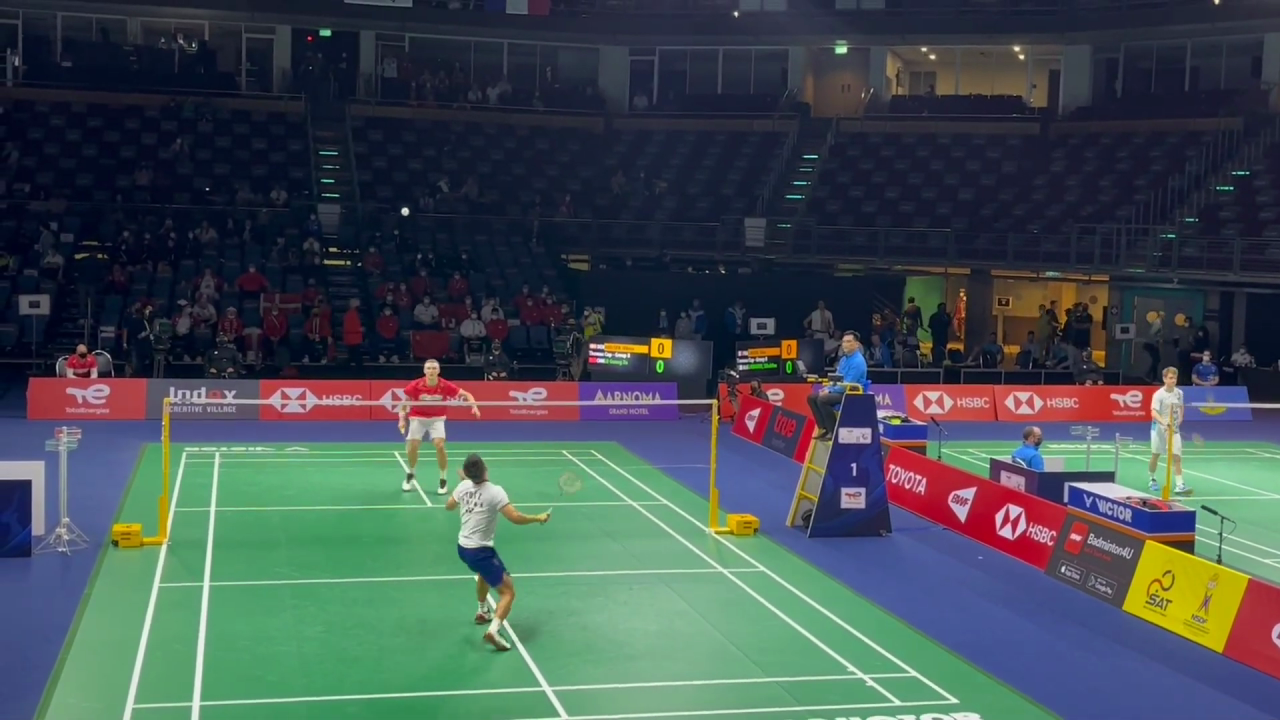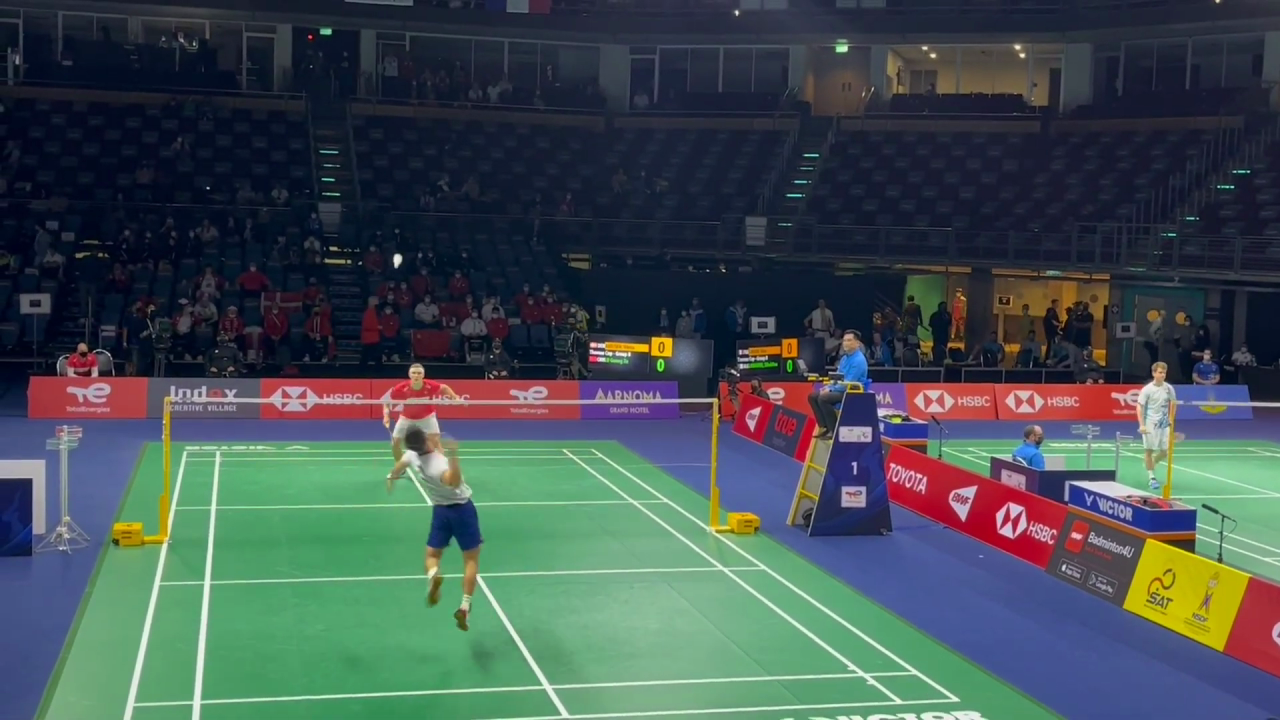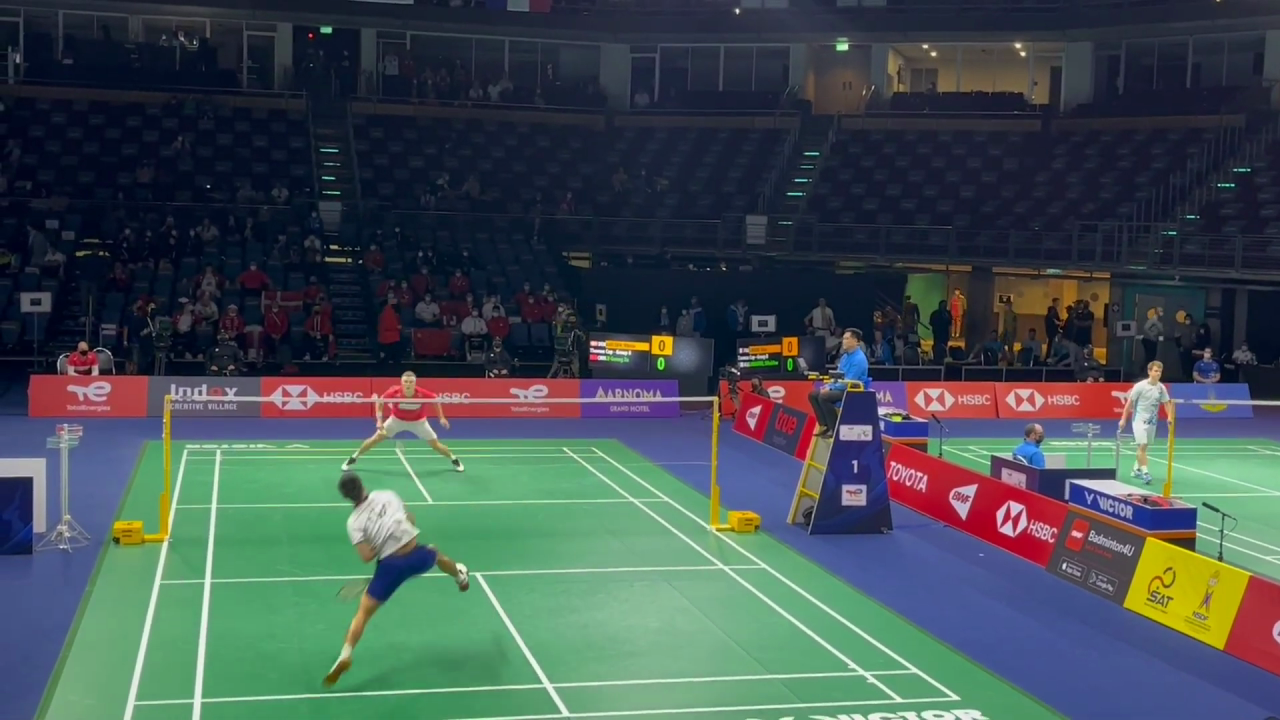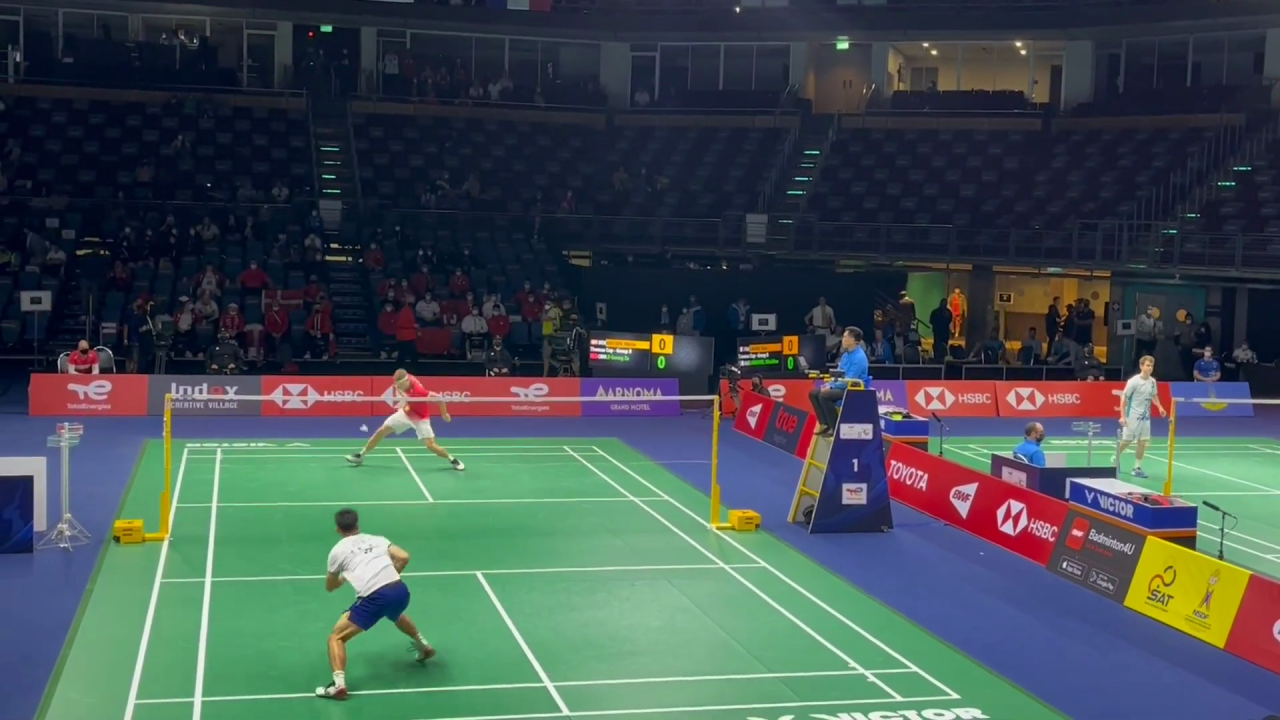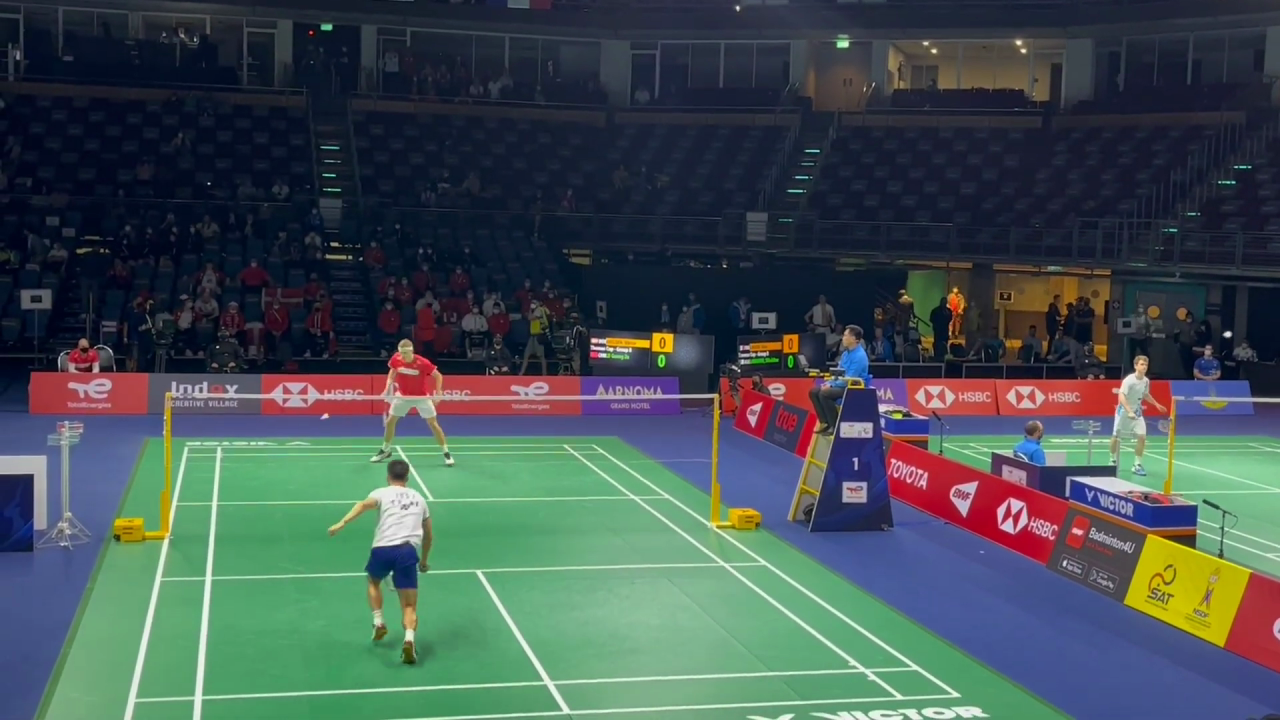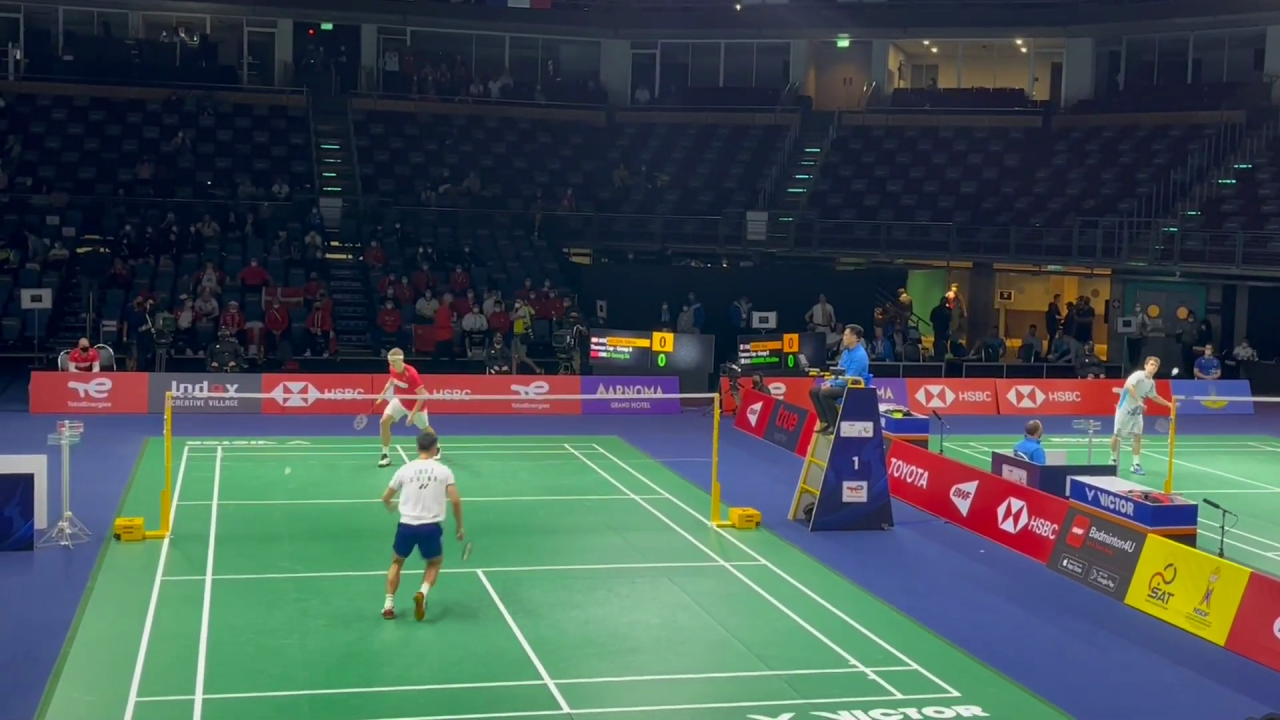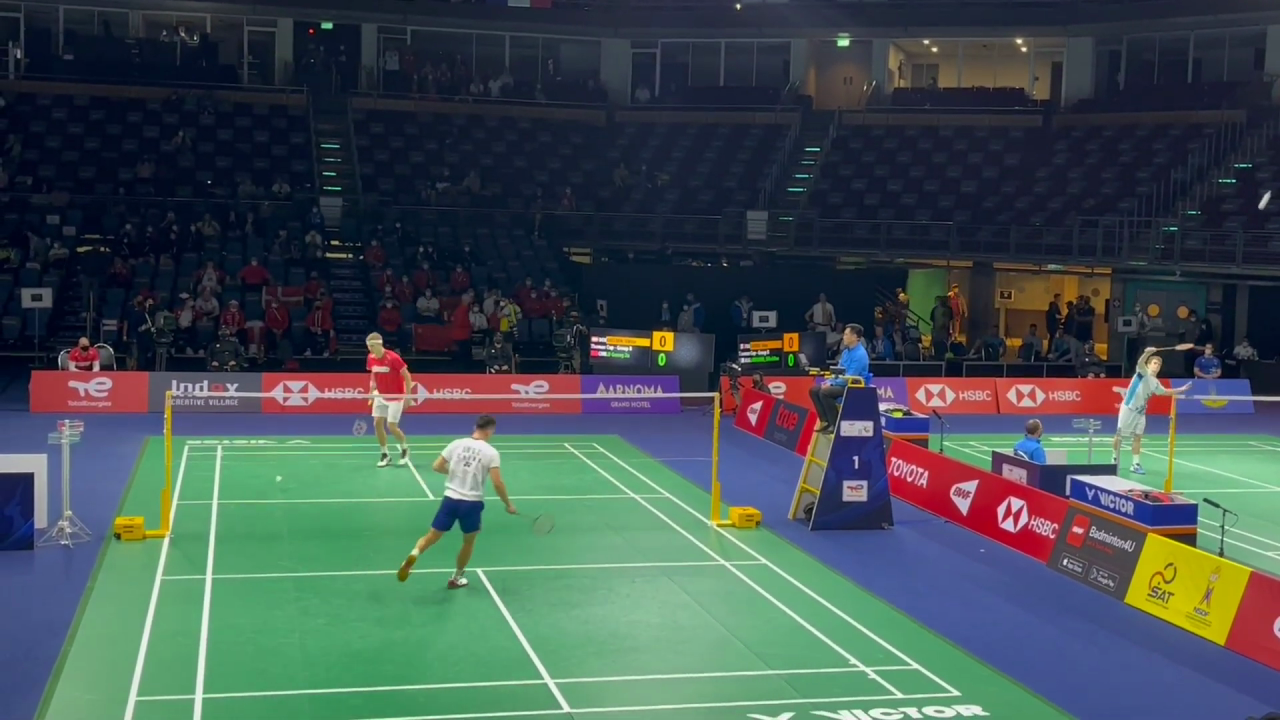
dt=0.3s
person 1, frame 1
left shoulder: (463, 486)
right shoulder: (494, 492)
left elbow: (449, 506)
right elbow: (515, 518)
right wrist: (538, 519)
left hip: (463, 548)
right hip: (480, 551)
left knee: (485, 573)
right knee: (507, 591)
left ankle: (482, 611)
right ankle: (494, 631)
person 1, frame 2
left shoulder: (412, 455)
right shoulder: (435, 463)
left elbow: (399, 466)
right elbow: (453, 483)
left wrist: (391, 478)
right wrist: (452, 455)
left hip: (442, 510)
right hip: (461, 510)
left knee: (432, 556)
right knee: (471, 561)
left ankle: (434, 576)
right ankle: (464, 607)
person 1, frame 3
left shoulder: (354, 521)
right shoulder: (387, 496)
left elbow: (366, 556)
right elbow: (411, 520)
left hip: (391, 566)
right hip: (416, 556)
left knee: (363, 613)
right knee: (434, 554)
left ankle: (344, 659)
right ankle: (460, 575)
person 1, frame 4
left shoulder: (337, 551)
right shoulder: (377, 540)
left elbow: (330, 585)
right elbow: (404, 557)
left wrist: (344, 577)
left hip: (375, 598)
right hip: (400, 591)
left knee: (336, 638)
right knee: (397, 616)
left ankle: (339, 685)
right ankle: (423, 646)
person 1, frame 5
left shoulder: (382, 493)
right shoulder: (420, 499)
left elbow: (364, 505)
right elbow: (429, 535)
left wrist: (341, 523)
right wrist: (424, 560)
left hip: (382, 550)
right hip: (407, 552)
left knee: (373, 584)
right knee: (409, 606)
left ankle: (379, 624)
right ankle: (409, 641)
person 1, frame 6
left shoulder: (404, 470)
right shoulder: (444, 471)
left elbow: (385, 498)
right elbow: (455, 501)
left wrist: (391, 506)
right wrist: (460, 527)
left hip: (406, 526)
right hip: (430, 527)
left knee: (396, 564)
right knee: (434, 563)
left ankle: (388, 606)
right ankle: (422, 593)
person 1, frame 7
left shoulder: (456, 444)
right shoulder: (491, 453)
left elbow: (437, 466)
right elbow: (497, 483)
right wrist: (508, 505)
left hip: (450, 499)
right hip: (471, 503)
left knee: (431, 537)
right knee: (469, 541)
left ankle: (413, 555)
right ankle: (457, 577)
